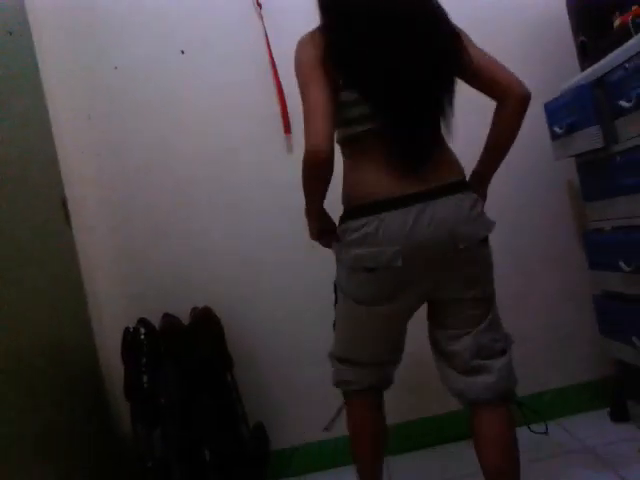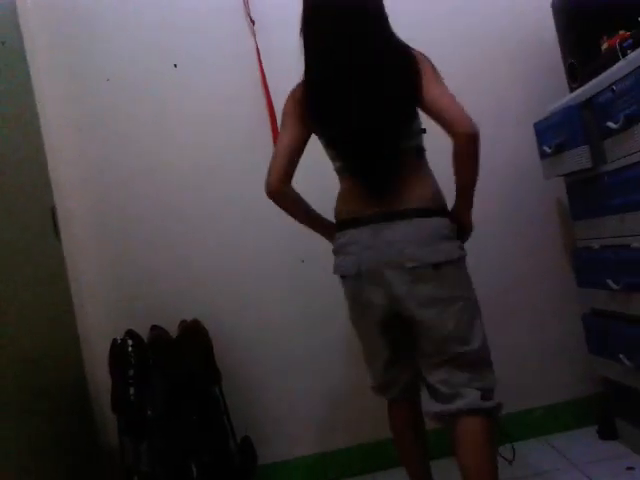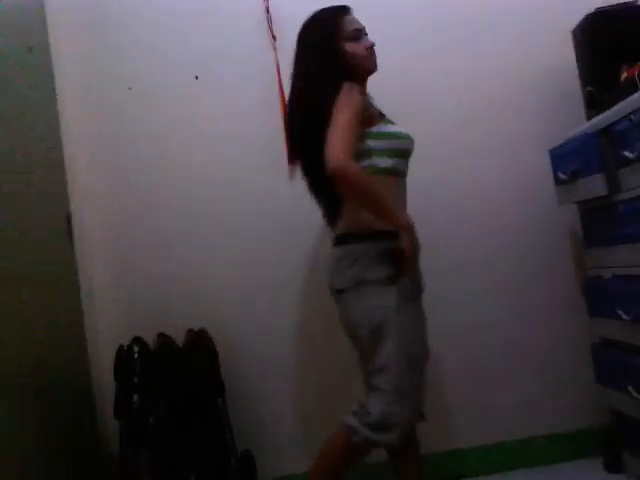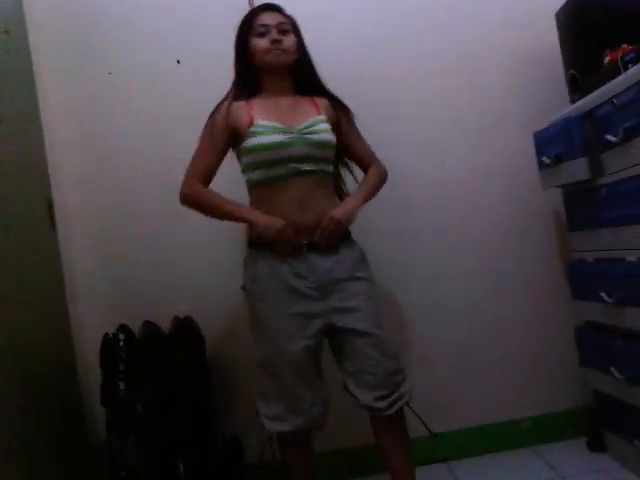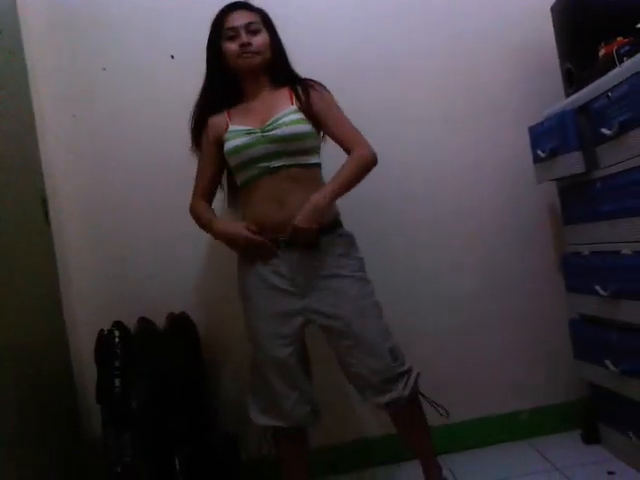
dt=0.5s
person 1, frame 1
left shoulder: (318, 47)
left elbow: (319, 149)
right elbow: (515, 94)
left wrist: (314, 214)
right wrist: (479, 181)
left hip: (375, 231)
right hip: (453, 213)
left knee: (359, 375)
right knee: (483, 372)
person 1, frame 2
left shoulder: (307, 94)
right shoulder: (407, 63)
left elbow: (276, 184)
right elbow: (464, 130)
left wrist: (328, 229)
right wrist: (464, 207)
left hip: (358, 248)
right hip: (424, 236)
left knee: (397, 385)
right knee: (464, 387)
person 1, frame 3
left shoulder: (357, 104)
right shoulder: (349, 95)
left elbow: (338, 201)
right elbow: (338, 164)
left wrist: (394, 221)
right wrist: (400, 219)
left hip: (382, 261)
right hip: (372, 263)
left knee: (399, 399)
right knee: (389, 407)
person 1, frame 4
left shoulder: (327, 106)
right shoulder: (234, 112)
left elbow: (375, 167)
right elbow: (191, 189)
left wrist: (351, 205)
right wrist: (255, 218)
left hip: (341, 260)
right hip: (276, 267)
left knee: (380, 379)
right knee: (291, 397)
person 1, frame 5
left shoulder: (307, 93)
right shoulder: (218, 123)
left elbow: (363, 153)
right elbow: (199, 200)
left wrist: (320, 201)
right wrist: (222, 228)
left hip: (328, 251)
right hip: (264, 266)
left knee: (382, 368)
right knee: (280, 392)
